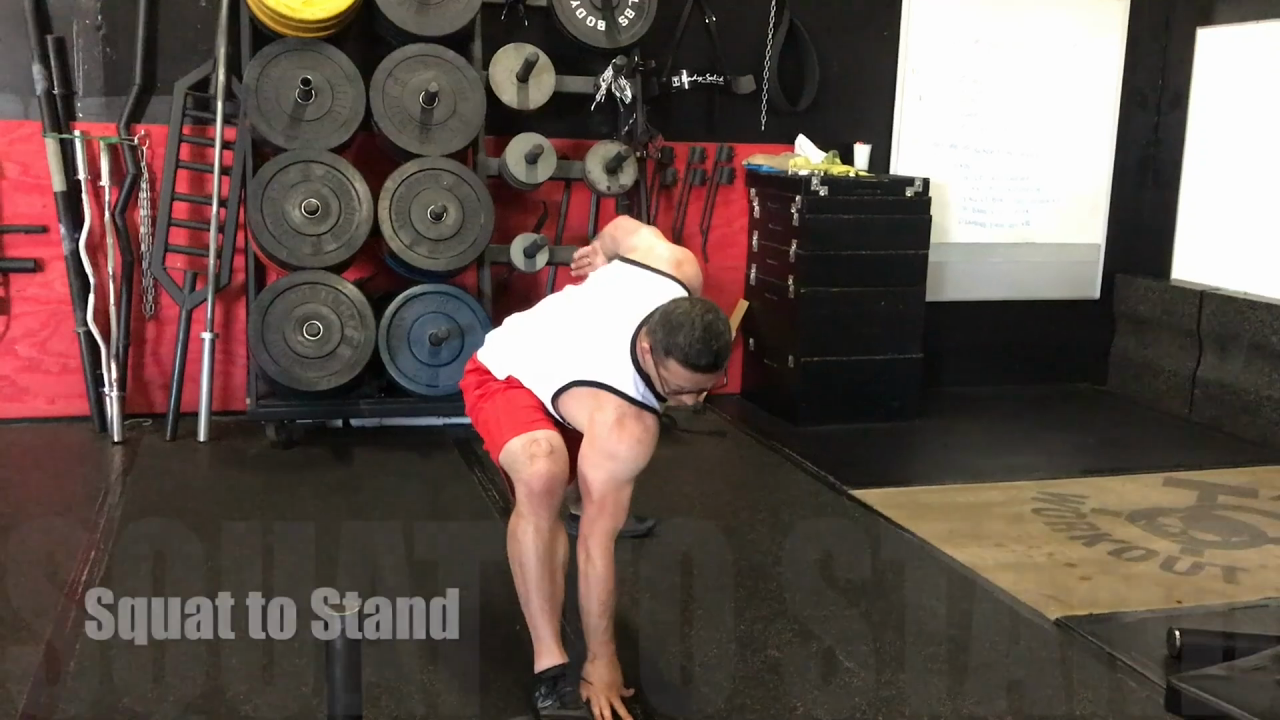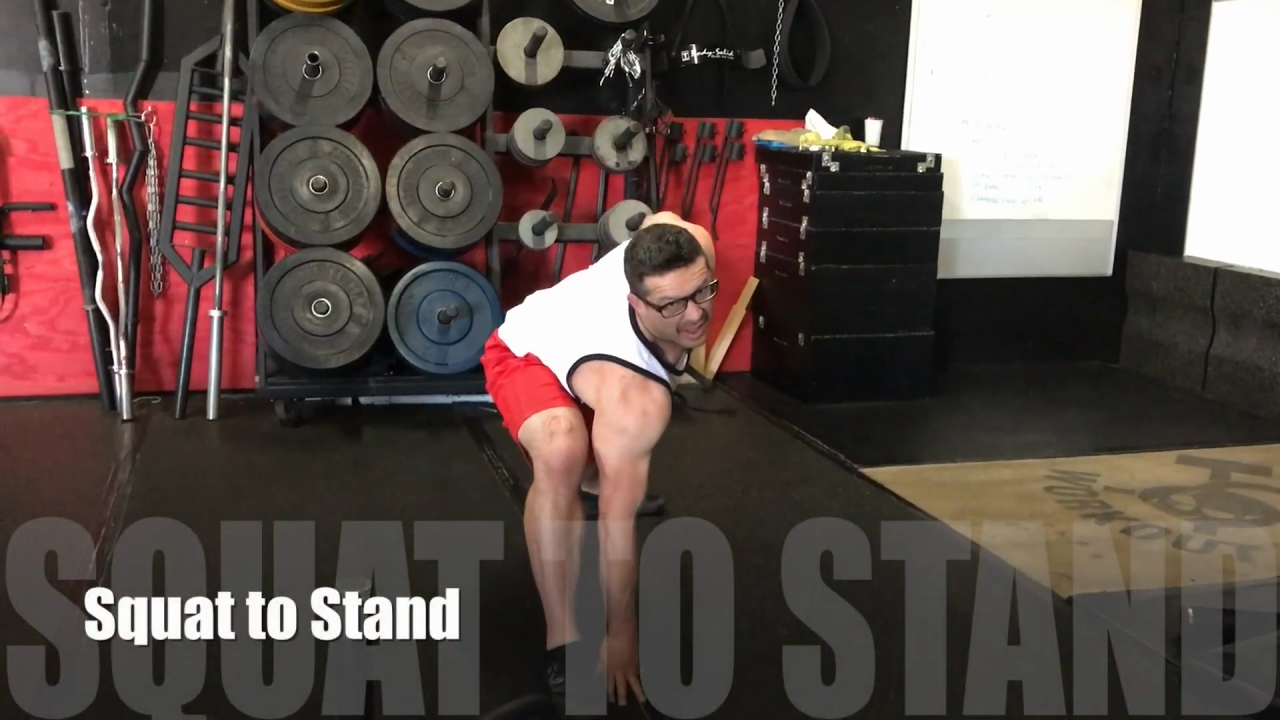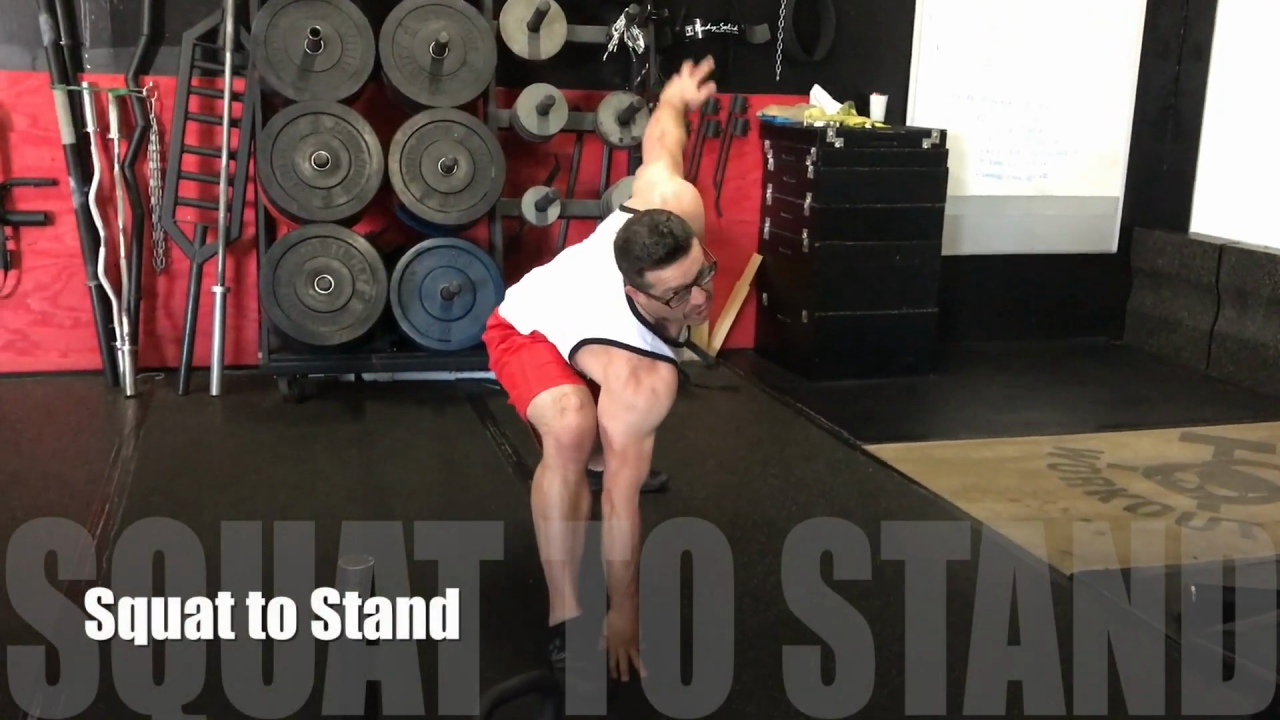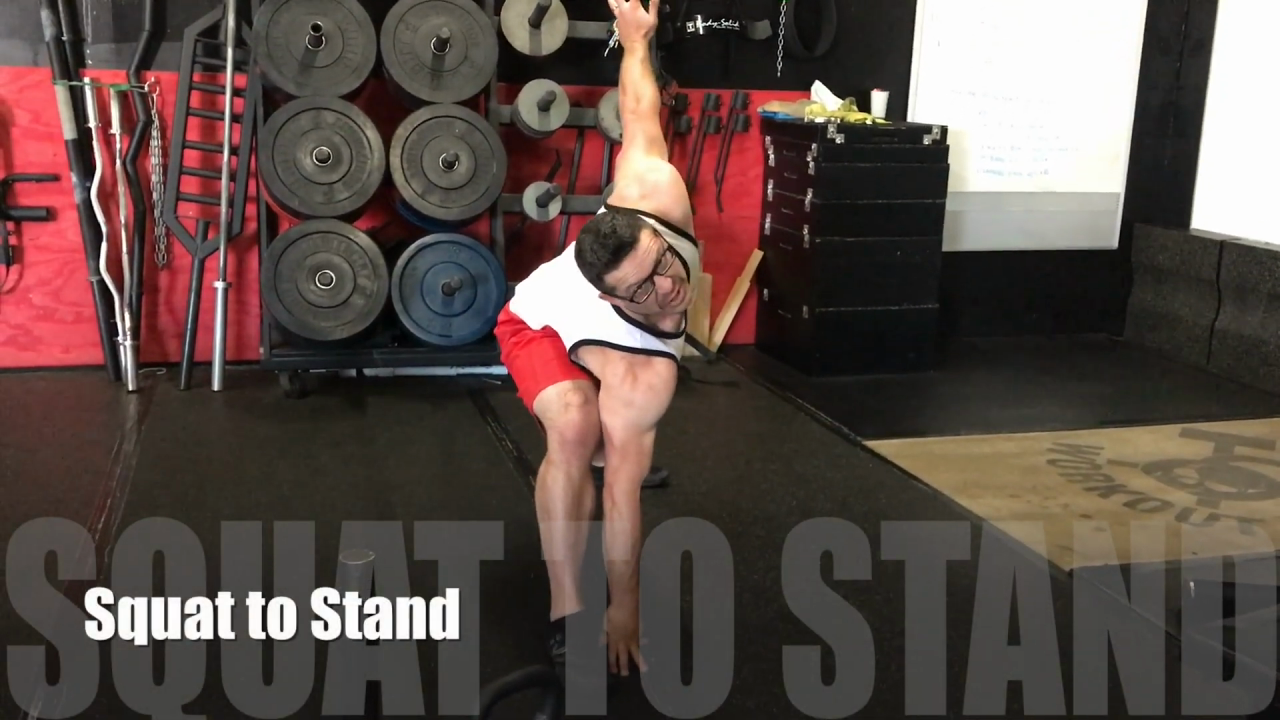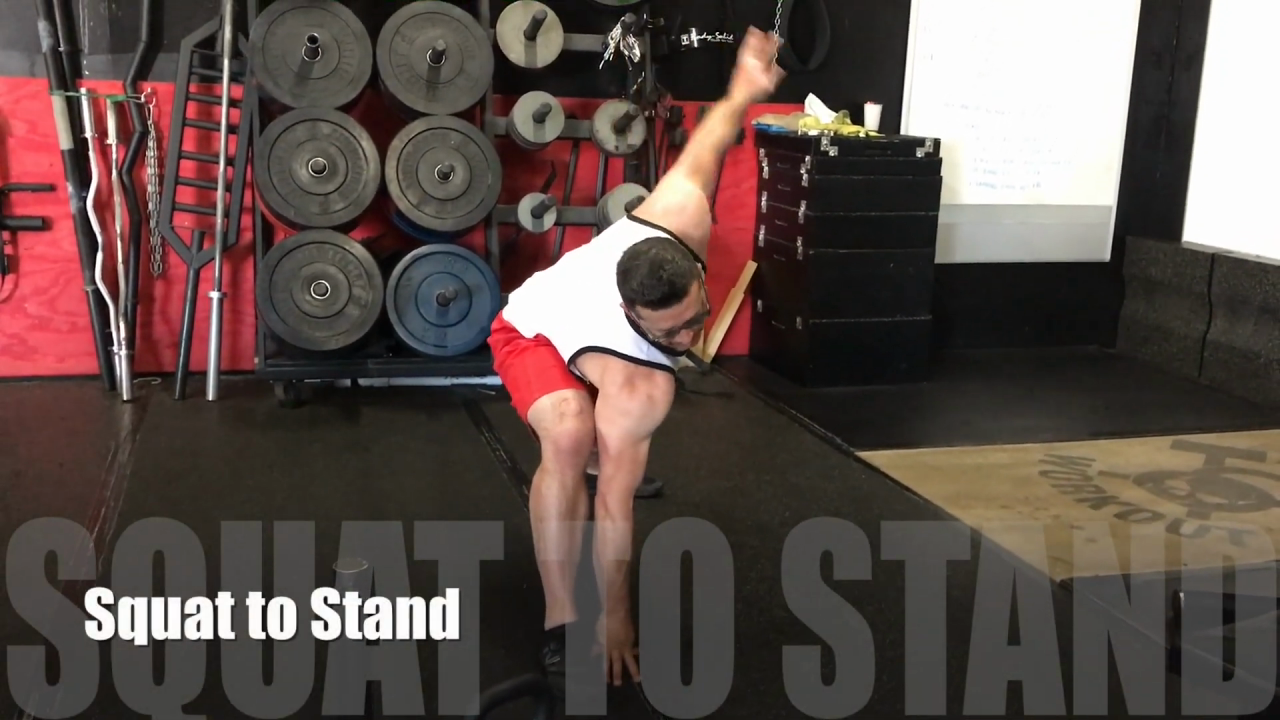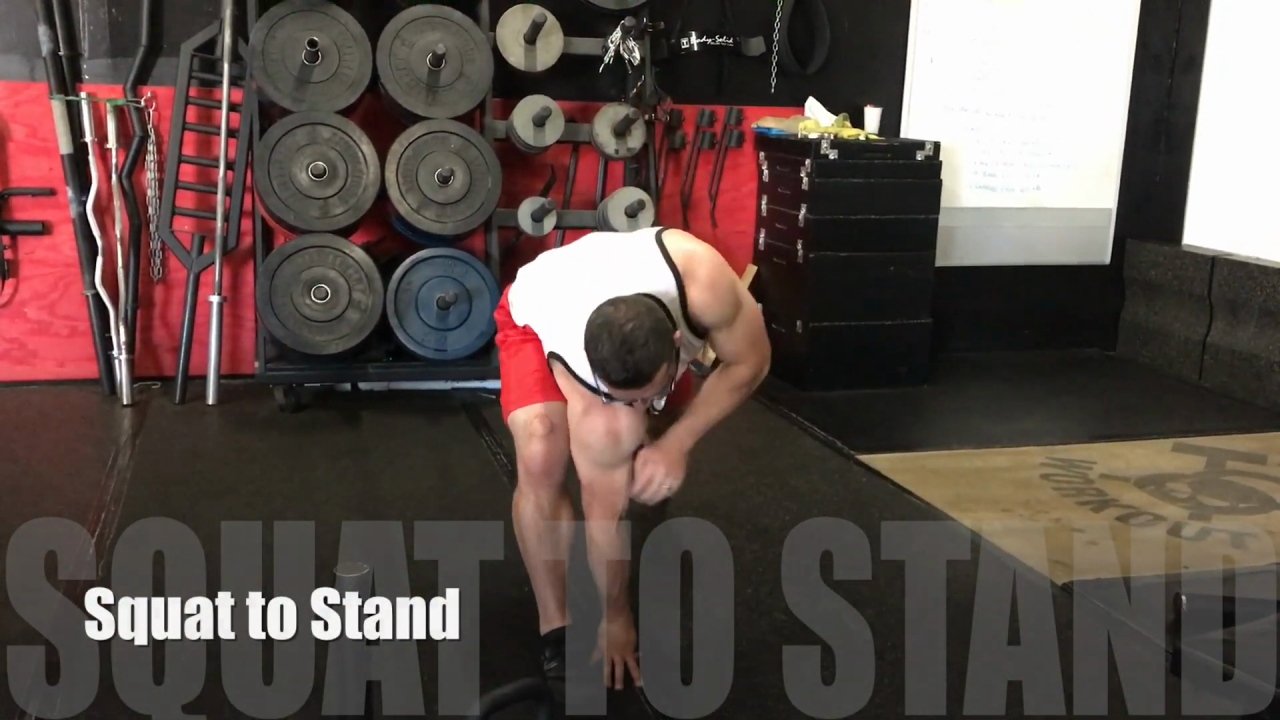
dt=0.7s
person 1, frame 1
left shoulder: (677, 267)
right shoulder: (623, 424)
left elbow: (621, 224)
right elbow: (596, 543)
left wrist: (603, 249)
right wrist: (601, 661)
left hip: (554, 345)
right hip: (505, 375)
right knee: (542, 477)
left ankle: (581, 484)
right ankle: (551, 666)
person 1, frame 2
left shoulder: (688, 247)
right shoulder: (632, 393)
left elbow: (659, 217)
right elbow: (617, 519)
right wrist: (622, 639)
left hip: (571, 323)
right hip: (526, 352)
right knee: (561, 453)
left ankle: (596, 464)
right ankle: (563, 644)
person 1, frame 3
left shoulder: (676, 205)
right shoulder: (640, 380)
left elbow: (660, 131)
right elbow: (620, 499)
left wrist: (679, 97)
right wrist: (623, 614)
left hip: (575, 306)
right hip: (526, 331)
right knee: (571, 433)
left ankle: (597, 450)
right ankle: (566, 616)
person 1, frame 4
left shoulder: (654, 196)
right shoulder: (641, 371)
left elbow: (640, 114)
right elbow: (621, 490)
right wrist: (624, 613)
left hip: (562, 291)
right hip: (539, 324)
left knee: (624, 435)
right knee: (577, 430)
right ankle: (568, 612)
person 1, frame 5
left shoulder: (677, 225)
right shoulder: (638, 384)
left elbow: (701, 153)
right elbow: (614, 503)
left wrist: (744, 91)
right wrist: (616, 618)
left hip: (574, 294)
right hip: (531, 331)
right knee: (570, 440)
right ankle: (563, 620)
person 1, frame 6
left shoulder: (698, 278)
right shoulder: (590, 394)
left elbow: (749, 361)
right elbow: (604, 512)
left wrist: (674, 445)
right wrist: (616, 621)
right hip: (536, 311)
left knee: (686, 426)
right knee: (540, 459)
right ankle: (555, 626)
